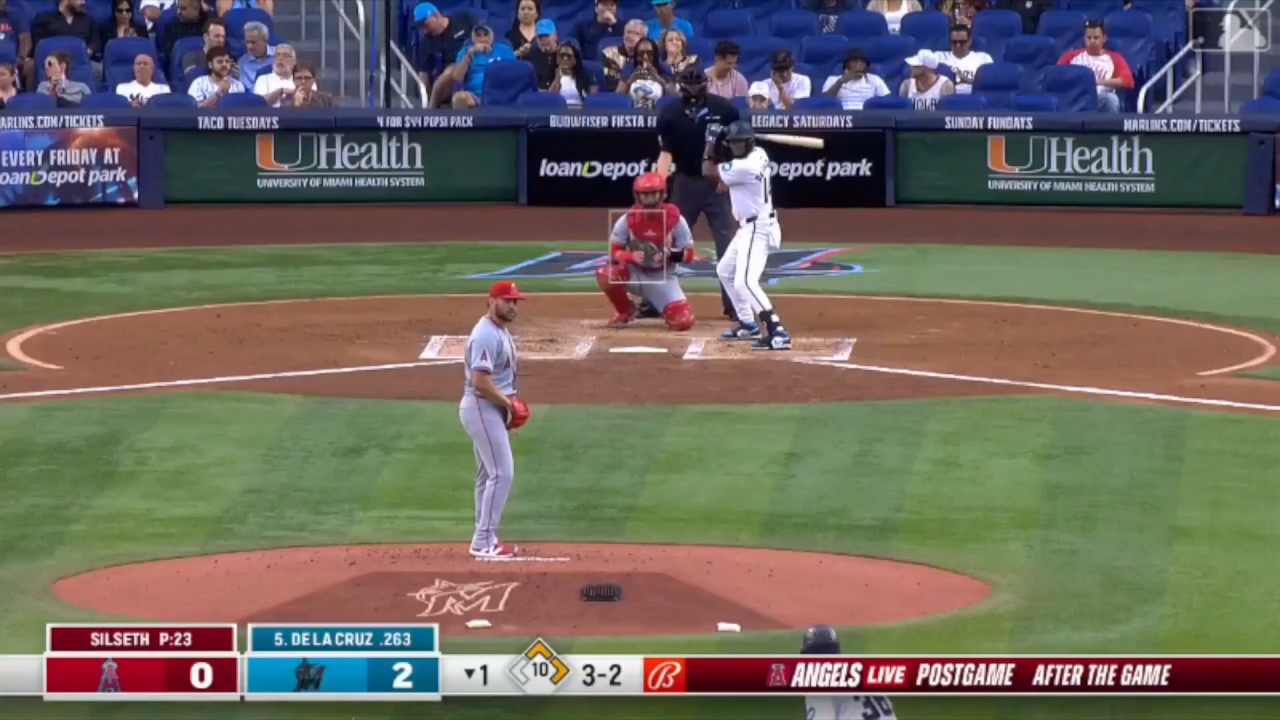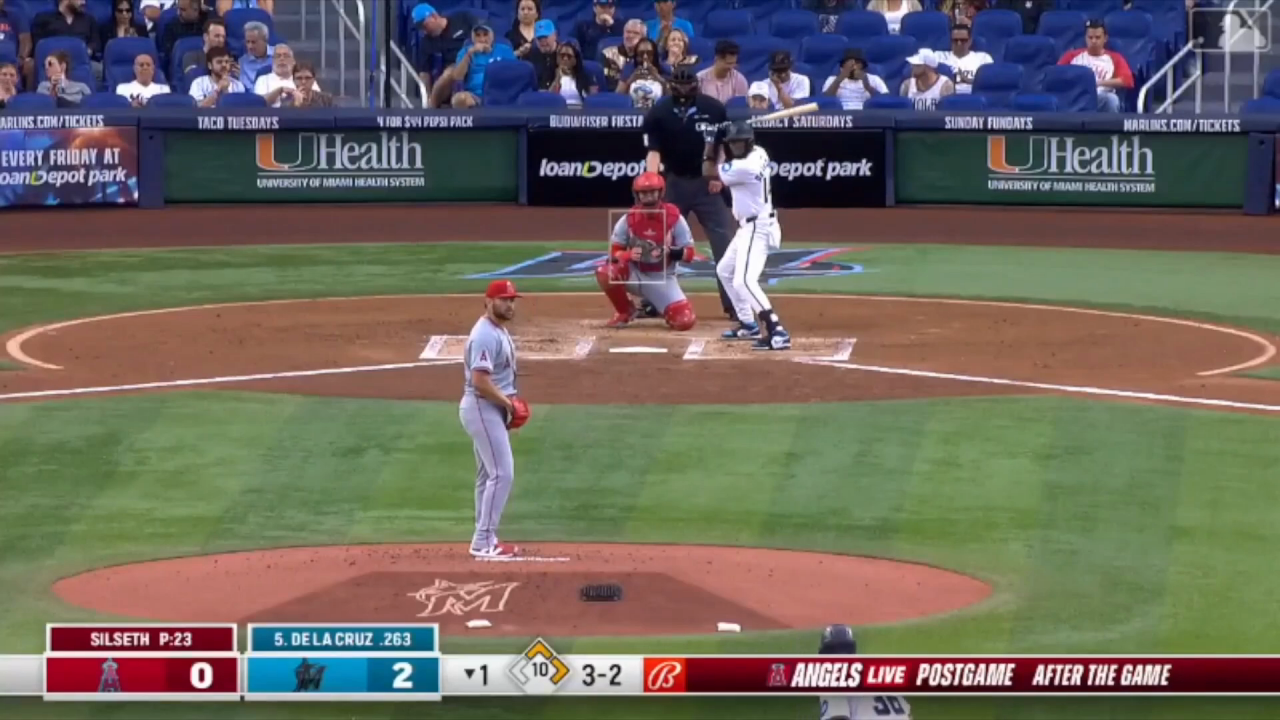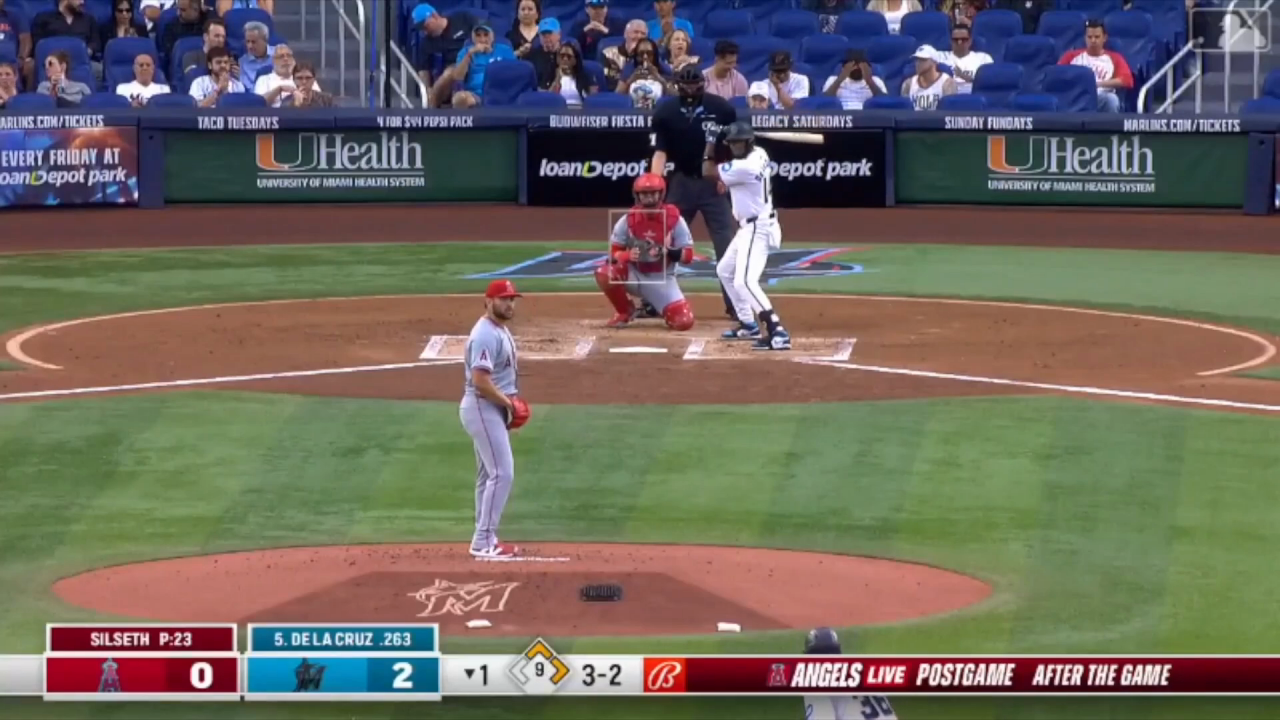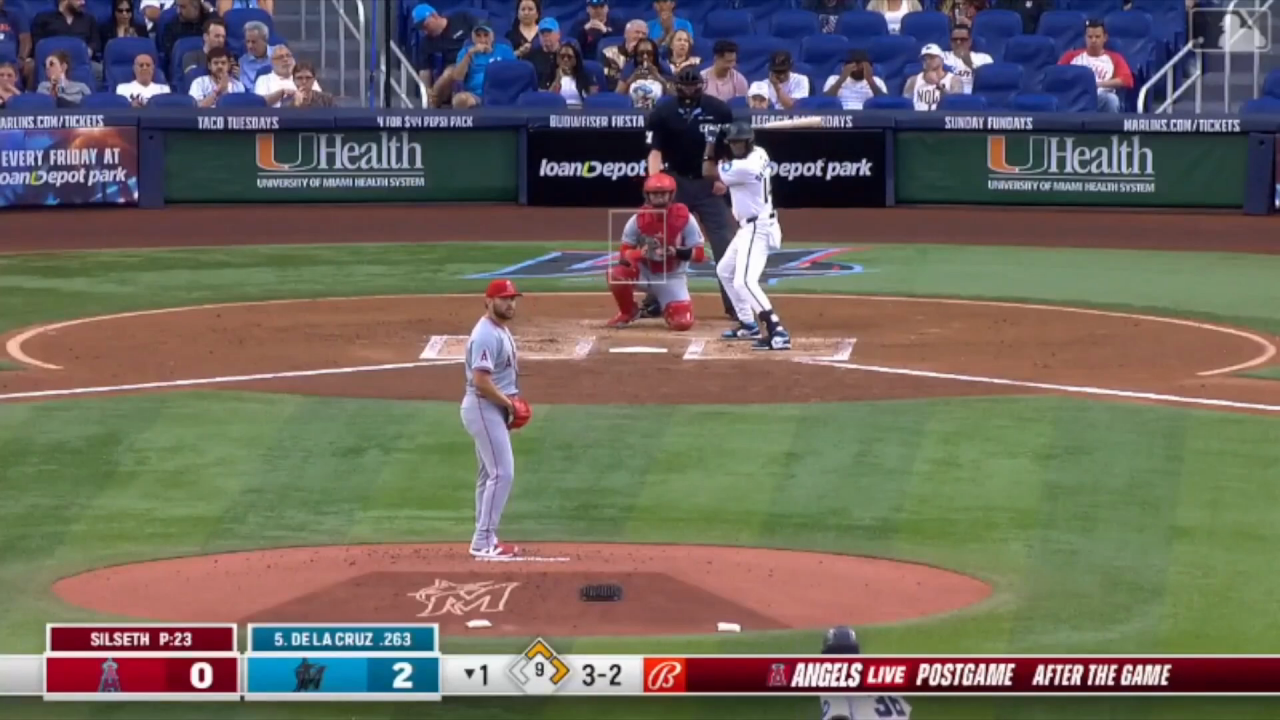
dt=0.4s
person 1, frame 1
left shoulder: (500, 330)
right shoulder: (486, 335)
right elbow: (480, 381)
left wrist: (510, 403)
right wrist: (510, 404)
left hip: (491, 409)
right hip: (482, 409)
left knee: (489, 475)
right knee: (502, 474)
left ankle: (485, 539)
right ankle: (483, 542)
person 1, frame 2
left shoulder: (500, 330)
right shoulder: (485, 335)
right elbow: (480, 381)
left wrist: (510, 404)
right wrist: (509, 404)
left hip: (492, 409)
right hip: (483, 409)
left knee: (489, 475)
right knee: (502, 474)
left ankle: (486, 539)
right ankle: (483, 542)
person 1, frame 3
left shoulder: (501, 330)
right shoulder: (485, 334)
right elbow: (480, 381)
left wrist: (511, 402)
right wrist: (510, 403)
left hip: (493, 409)
right hip: (483, 409)
left knee: (489, 475)
right knee: (502, 474)
left ankle: (485, 538)
right ankle: (483, 542)
person 1, frame 4
left shoulder: (502, 330)
right shoulder: (486, 335)
right elbow: (481, 381)
left wrist: (512, 404)
right wrist: (511, 404)
left hip: (495, 409)
right hip: (484, 409)
left knee: (491, 475)
right knee: (502, 474)
left ankle: (486, 539)
right ankle: (482, 542)
person 2, frame 1
left shoulder: (724, 108)
right shoulder: (670, 113)
right elbow: (666, 152)
left hip: (716, 182)
right hip: (685, 182)
left knee: (728, 242)
left ankle: (734, 304)
person 2, frame 2
left shoulder: (713, 108)
right shoulder: (658, 112)
left elbow: (723, 144)
right elbow: (654, 151)
left wrist: (718, 174)
right wrist: (652, 181)
left hip: (706, 182)
right hip: (674, 181)
left knee: (723, 240)
right knee: (661, 241)
left ankle: (733, 303)
right ankle: (653, 301)
person 2, frame 3
left shoulder: (721, 107)
right shoulder: (666, 111)
right elbow: (660, 151)
left hip: (713, 182)
right hip: (681, 181)
left knee: (726, 243)
left ankle: (735, 304)
person 2, frame 4
left shoulder: (718, 109)
right shoulder: (662, 112)
right elbow: (656, 150)
left hip: (709, 183)
right hip: (677, 182)
left knee: (723, 242)
left ankle: (734, 304)
right ankle: (653, 301)
person 3, frame 1
left shoulder: (745, 167)
right shoulder: (758, 154)
left elbow: (708, 171)
right elbow: (731, 158)
left hip: (757, 229)
right hip: (749, 227)
left knee: (745, 281)
right knee: (725, 271)
left ankle: (777, 333)
right ankle: (748, 324)
person 3, frame 2
left shoulder: (745, 167)
right shoulder: (758, 153)
right elbow: (730, 159)
right wrist: (721, 145)
left hip: (758, 228)
right hip: (750, 226)
left knee: (744, 280)
right knee: (725, 270)
left ankle: (778, 333)
right ankle: (749, 324)
person 3, frame 3
left shoulder: (745, 167)
right shoulder: (759, 154)
left elbow: (708, 171)
right elbow: (730, 162)
left wrist: (710, 144)
left hip: (758, 229)
right hip: (749, 227)
left knee: (744, 281)
right knee: (725, 271)
left ankle: (778, 333)
right ankle: (748, 324)
person 3, frame 4
left shoulder: (745, 167)
right shoulder: (758, 154)
right elbow: (728, 161)
right wrist: (719, 144)
left hip: (758, 229)
right hip: (750, 227)
left knee: (744, 281)
right knee: (725, 271)
left ankle: (778, 333)
right ankle: (748, 324)
person 4, frame 1
left shoulder: (675, 219)
right shoulder: (627, 219)
left elbow: (689, 255)
right elbow: (613, 252)
left wrist: (669, 254)
right wrist: (632, 256)
left hip: (663, 279)
right hip: (635, 275)
left knee: (683, 321)
right knee: (605, 274)
left ankle: (657, 305)
right ankle: (626, 312)
person 4, frame 2
left shoulder: (674, 218)
right shoulder: (628, 219)
left elbow: (689, 254)
right elbow: (614, 252)
left wrist: (668, 251)
right wrist: (629, 255)
left hip: (662, 279)
right hip: (635, 275)
left knee: (684, 321)
right knee: (604, 272)
left ankle: (656, 306)
right ankle: (626, 312)
person 4, frame 3
left shoulder: (675, 219)
right shoulder: (627, 220)
left elbow: (688, 256)
right elbow: (613, 253)
left wrist: (666, 251)
right wrist: (628, 255)
left hip: (661, 279)
right hip: (634, 276)
left knee: (684, 321)
right knee: (604, 273)
left ankle: (656, 306)
right ankle: (626, 312)
person 4, frame 4
left shoulder: (684, 219)
right shoulder: (637, 220)
left elbow: (699, 254)
right elbow: (624, 253)
left wrist: (674, 251)
right wrist: (641, 253)
left hip: (672, 278)
right hip: (644, 273)
left knee: (682, 323)
right knee: (615, 274)
left ankle: (666, 308)
right ankle: (628, 312)
